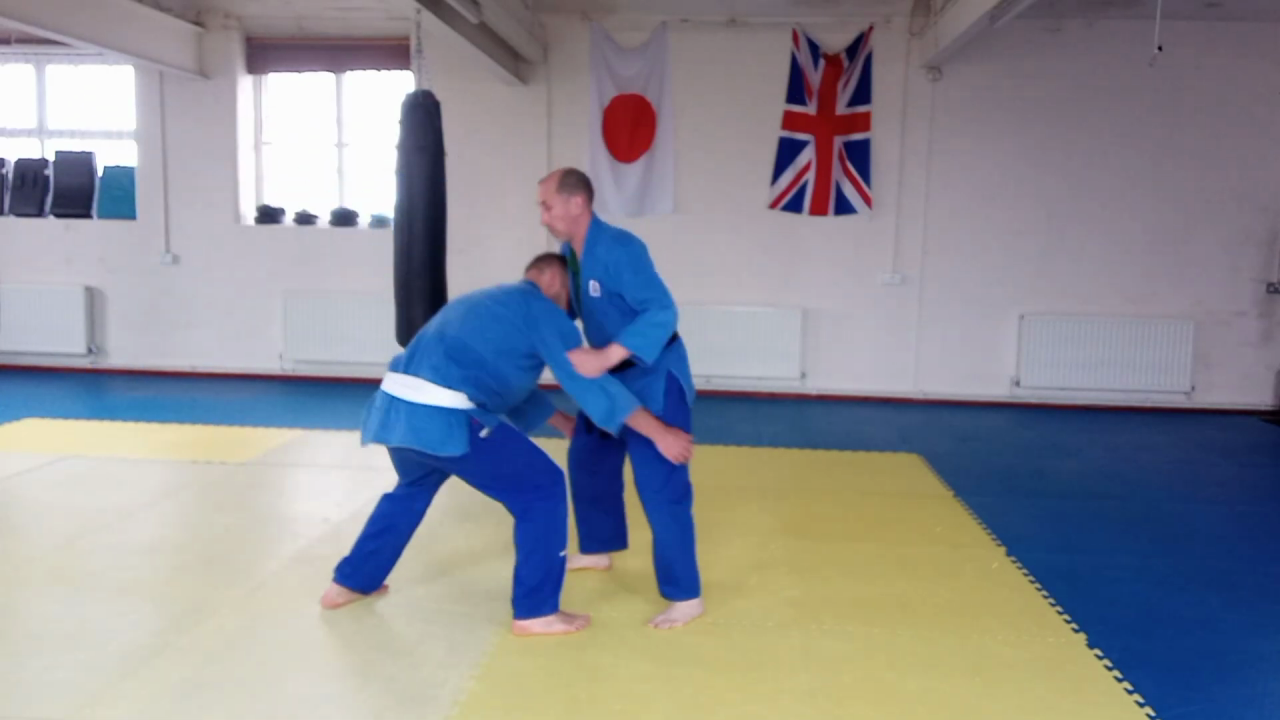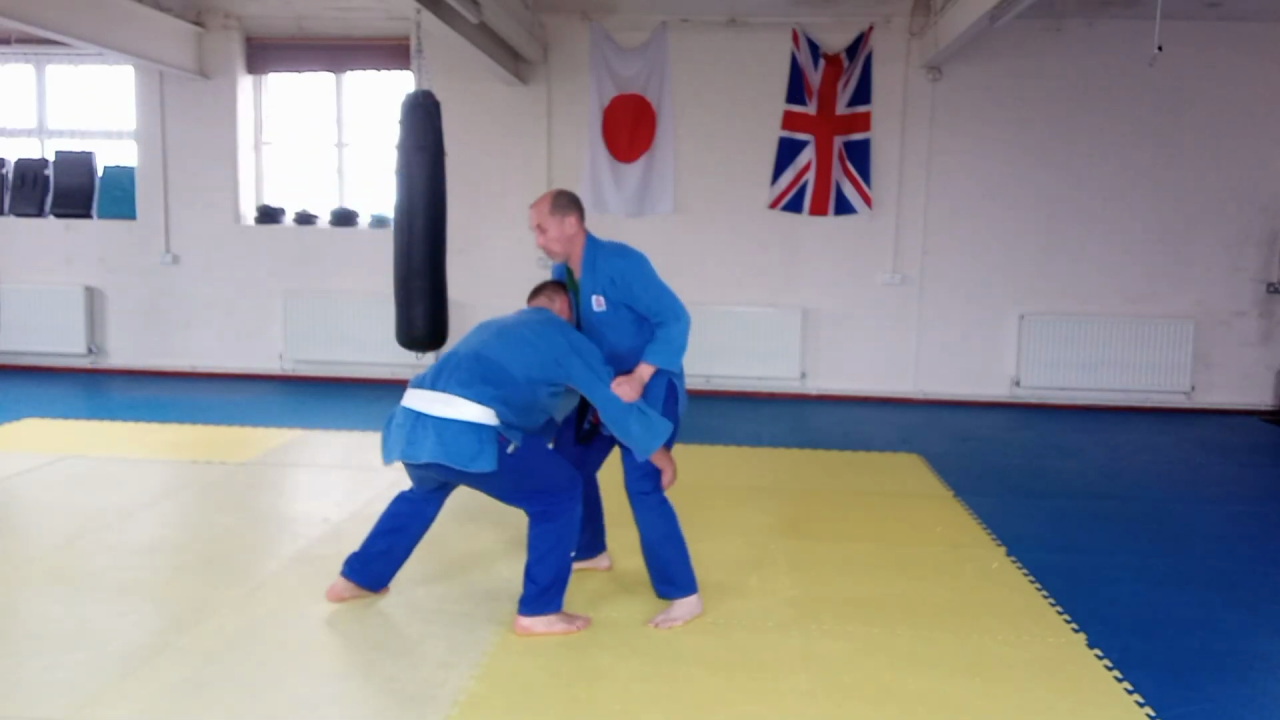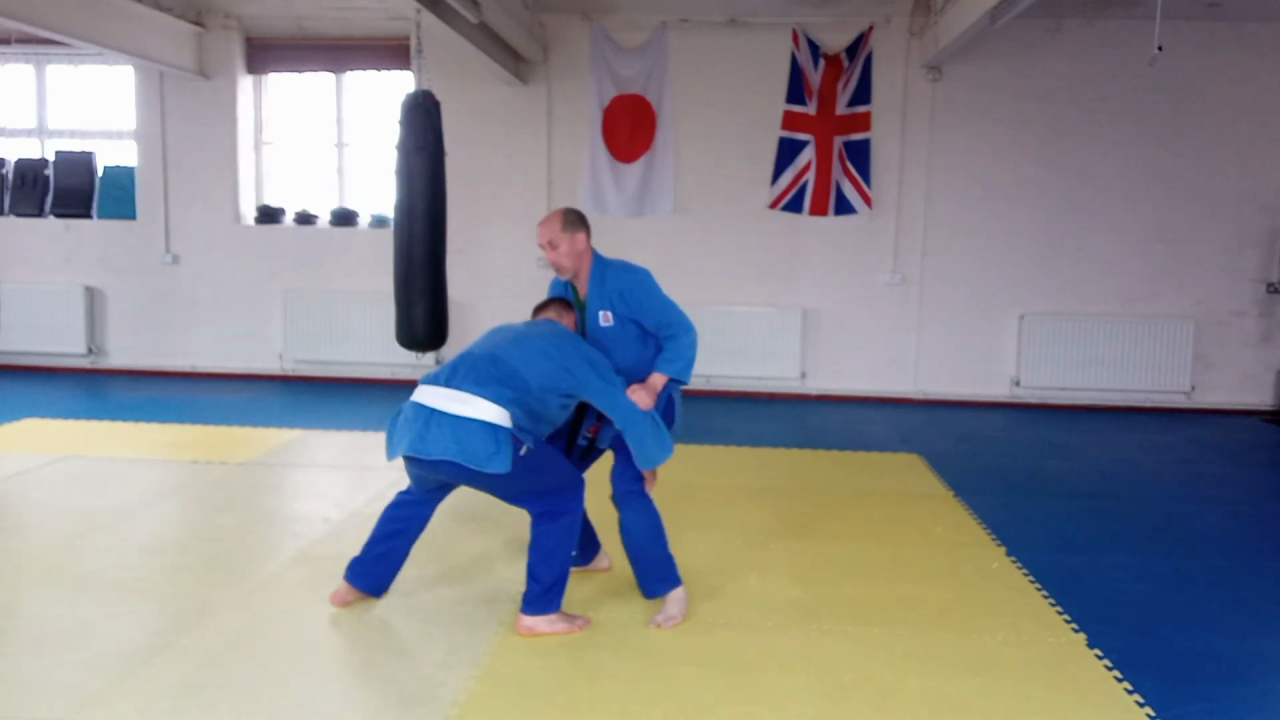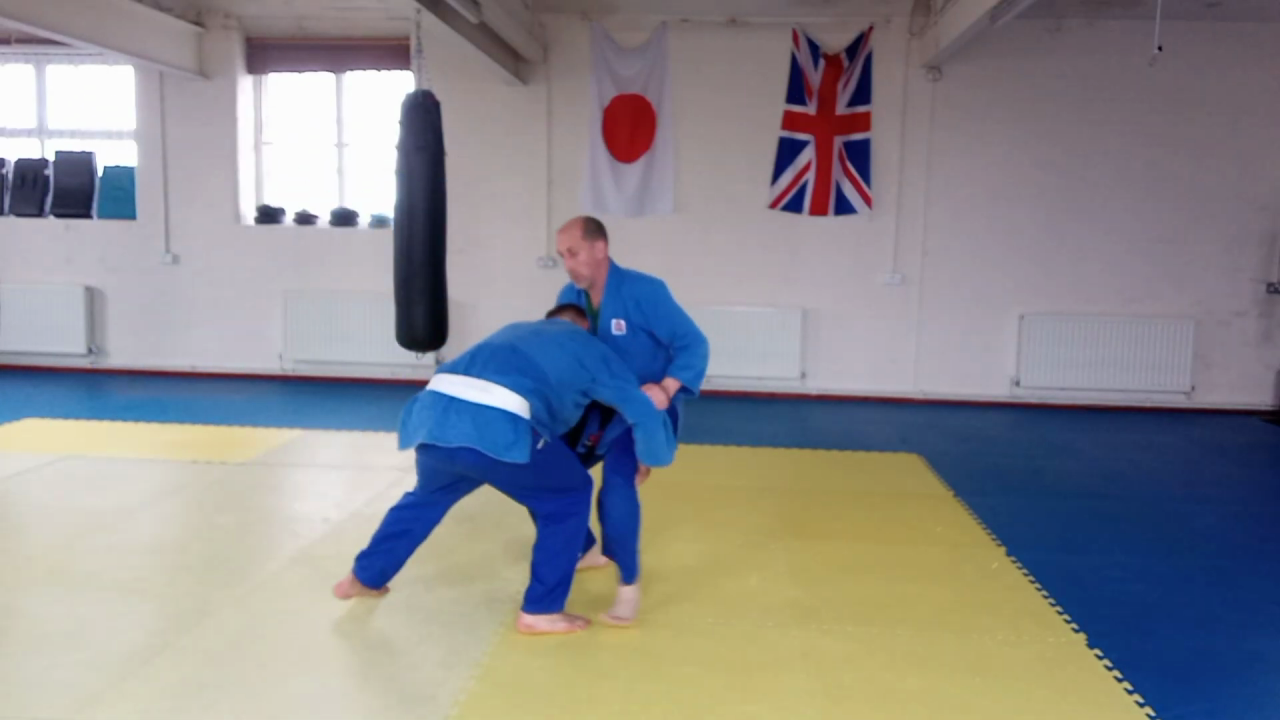
dt=0.2s
person 1, frame 1
left shoulder: (619, 249)
right shoulder: (571, 254)
left elbow: (660, 313)
left wrist: (604, 357)
left hip: (655, 376)
right hip: (615, 377)
left knee: (659, 483)
right knee: (588, 460)
left ankle: (686, 597)
right ankle: (596, 550)
person 1, frame 2
left shoulder: (621, 263)
right shoulder: (562, 272)
left elbow: (675, 320)
left wrist: (638, 379)
left hip: (649, 386)
right hip: (608, 386)
left knee: (643, 485)
right knee: (567, 465)
left ankle: (684, 595)
right ankle: (592, 553)
person 1, frame 3
left shoulder: (629, 281)
right shoulder: (559, 290)
left elbow: (681, 334)
left wrist: (651, 387)
left hip: (645, 400)
right hip: (598, 402)
left knee: (627, 488)
left ankle: (671, 590)
right ankle: (588, 555)
person 1, frame 4
left shoulder: (644, 292)
right shoulder: (569, 298)
left elbow: (693, 346)
left wrist: (666, 389)
right hip: (597, 409)
left knee: (617, 480)
left ankle: (628, 583)
right ankle: (582, 550)
person 2, frame 1
left shoulder: (484, 301)
right shoulder: (540, 310)
right elbow: (584, 378)
left wrist: (562, 421)
right wrist: (657, 432)
left hip: (395, 405)
right hip: (444, 417)
left knee: (414, 487)
right knee: (542, 489)
left ankle: (350, 582)
right ankle: (535, 611)
person 2, frame 2
left shoulder: (496, 326)
right shoulder: (563, 336)
right elbow: (618, 404)
right wrist: (663, 459)
left hip: (411, 421)
right hip: (466, 435)
left knee: (425, 492)
right knee: (560, 492)
left ankle: (357, 578)
right ankle: (537, 612)
person 2, frame 3
left shoulder: (504, 334)
right shoulder: (573, 348)
right elbow: (631, 414)
right wrist: (650, 466)
left hip: (419, 419)
right hip: (476, 436)
left knee: (422, 492)
right knee: (563, 494)
left ankle: (359, 582)
right ankle: (539, 611)
person 2, frame 4
left shoulder: (517, 331)
right shoulder: (589, 347)
right elbow: (646, 413)
right wrist: (647, 462)
left hip: (435, 410)
right hip: (494, 427)
left knee: (431, 495)
right knee: (570, 496)
left ankle: (364, 576)
right ankle: (541, 610)
